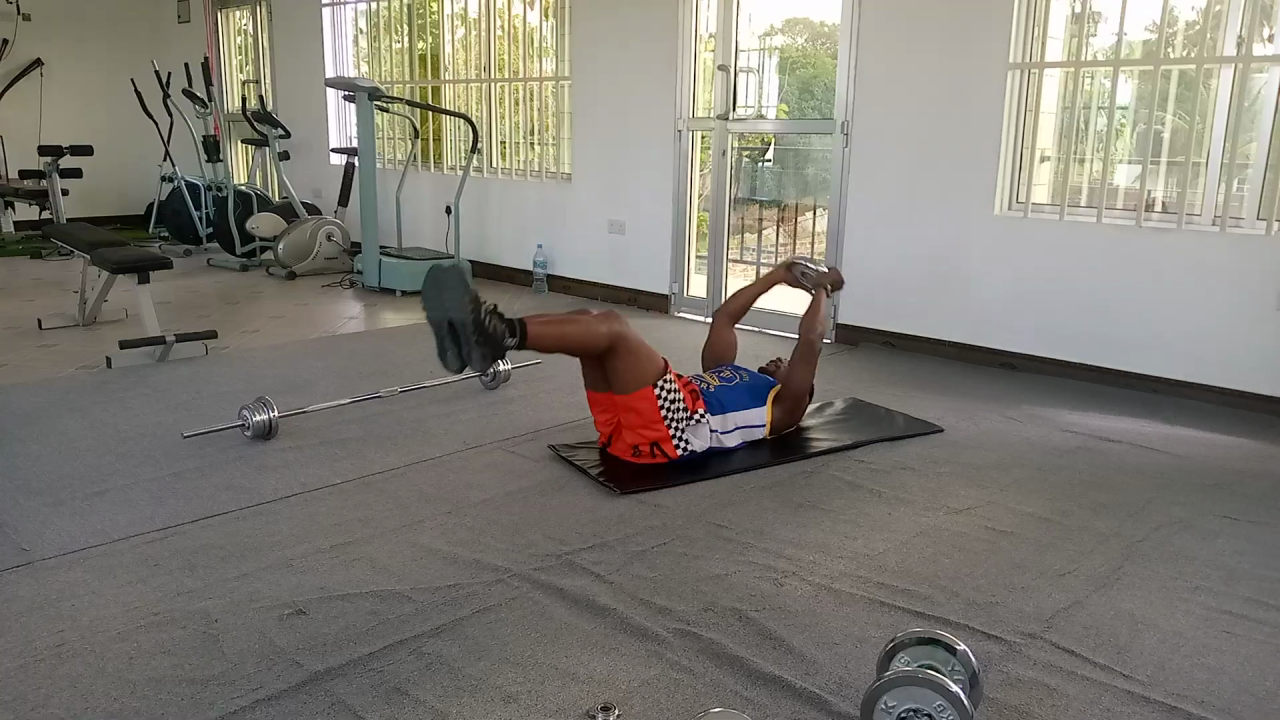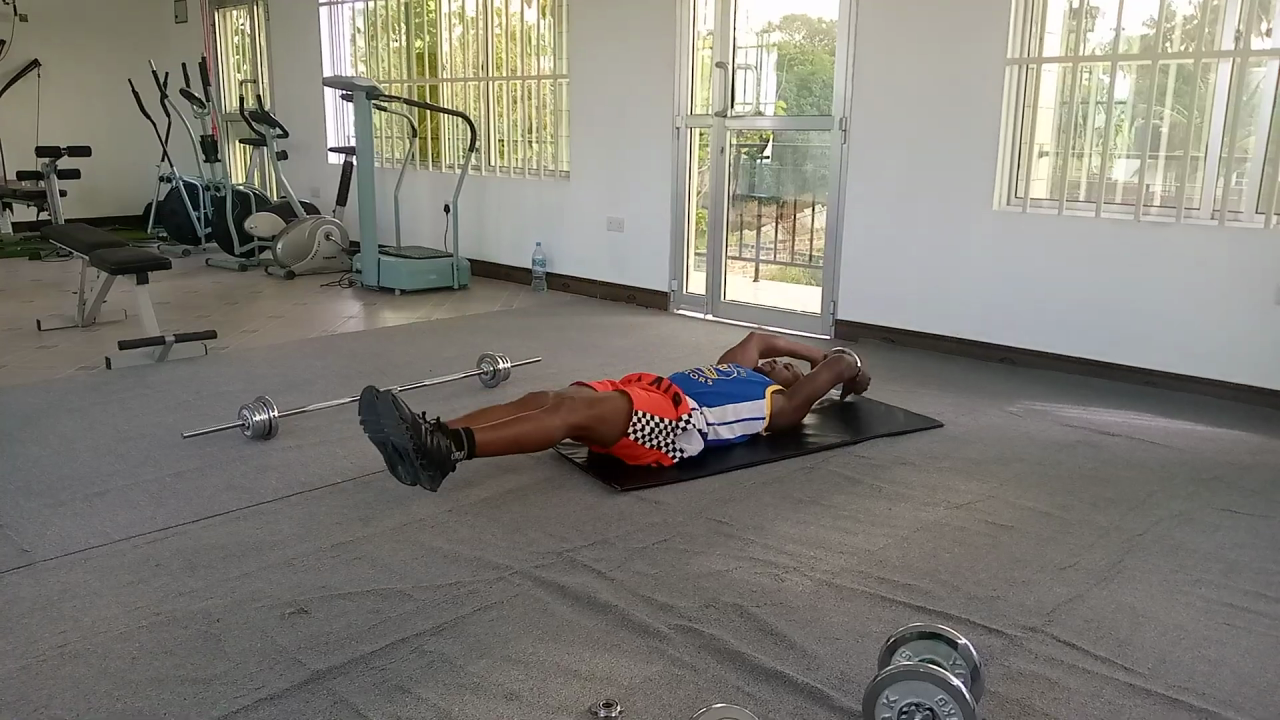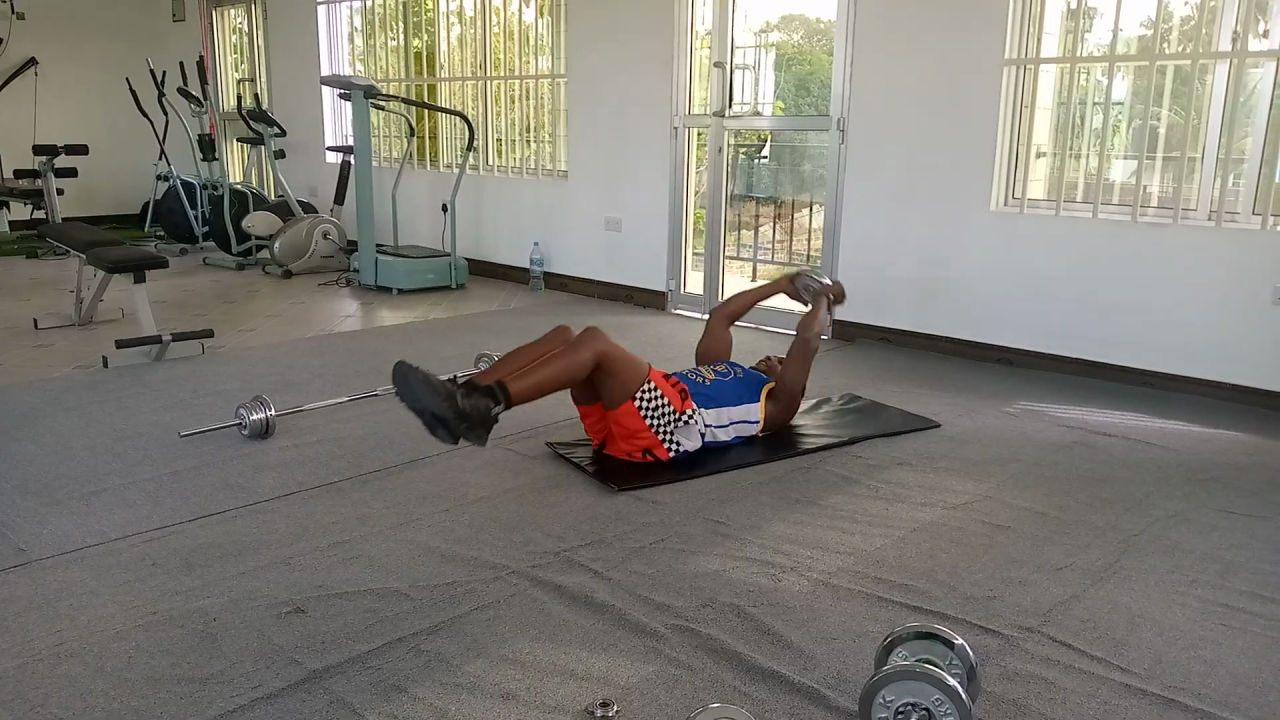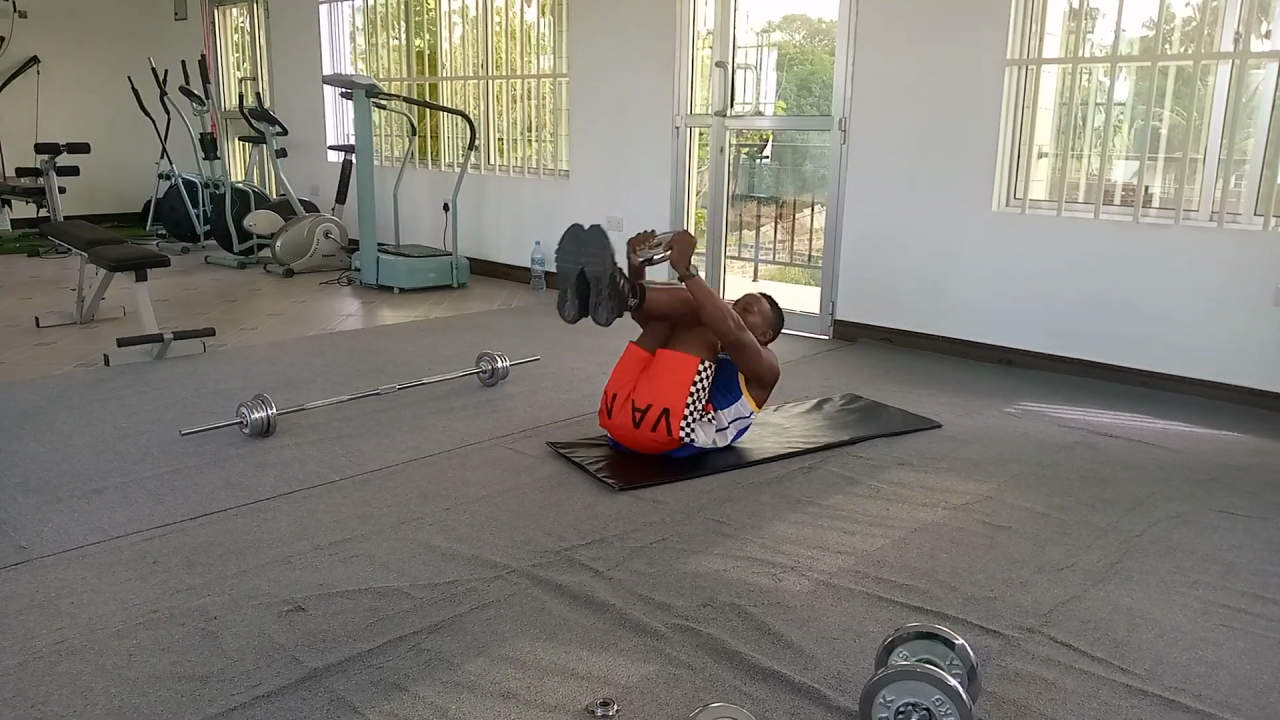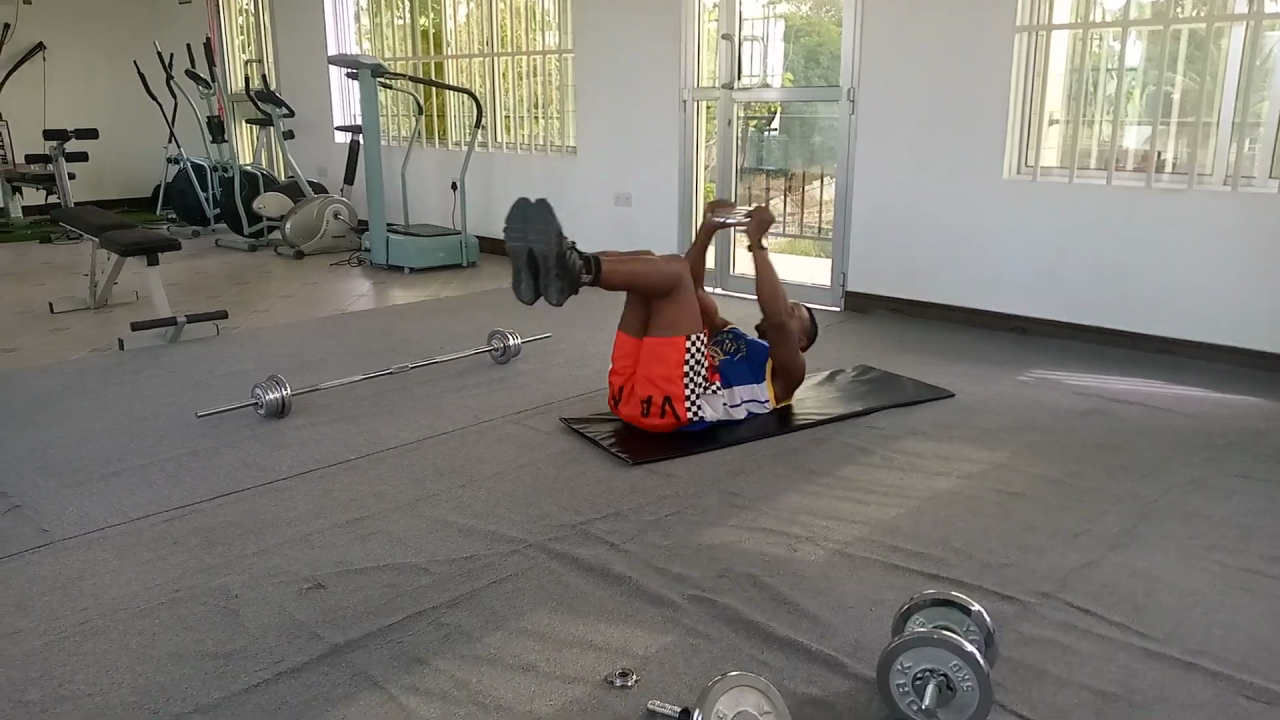
dt=0.4s
person 1, frame 1
left shoulder: (783, 406)
right shoulder: (728, 373)
left elbow: (809, 345)
right elbow: (724, 318)
left wrist: (821, 292)
right wrist: (775, 277)
left hip: (669, 432)
right hip: (621, 424)
left knee: (609, 326)
right knee: (589, 320)
left ankle: (503, 333)
right ankle: (479, 339)
person 1, frame 2
left shoulder: (783, 405)
right shoulder: (737, 373)
left elbow: (837, 366)
right elbow: (759, 338)
left wrist: (849, 364)
right wrist: (816, 352)
left hip: (671, 423)
right hip: (646, 390)
left knee: (569, 409)
right knee: (543, 401)
left ankle: (444, 450)
right ankle: (433, 435)
person 1, frame 3
left shoulder: (776, 404)
right shoulder: (723, 371)
left elbow: (804, 346)
right elbow: (721, 315)
left wrist: (821, 303)
right wrist: (780, 285)
left hip: (664, 430)
right hip: (616, 424)
left knee: (593, 341)
right knee: (562, 335)
left ankle: (484, 406)
right ankle: (468, 395)
person 1, frame 4
left shoulder: (763, 368)
right shoulder: (711, 349)
left elbow: (731, 331)
right elbow: (644, 312)
left wrist: (685, 271)
right wrist: (636, 267)
left hip: (667, 428)
right hip: (621, 412)
left knee: (701, 309)
left ankle: (612, 292)
right ankle: (589, 294)
person 1, frame 5
left shoulder: (787, 370)
right shoulder: (723, 334)
left elbow: (779, 320)
right elbow: (694, 284)
left wrist: (758, 245)
right wrist: (708, 230)
left hip: (676, 405)
right hip: (631, 392)
left knee: (675, 270)
left ankle: (577, 268)
right ankle: (551, 273)
